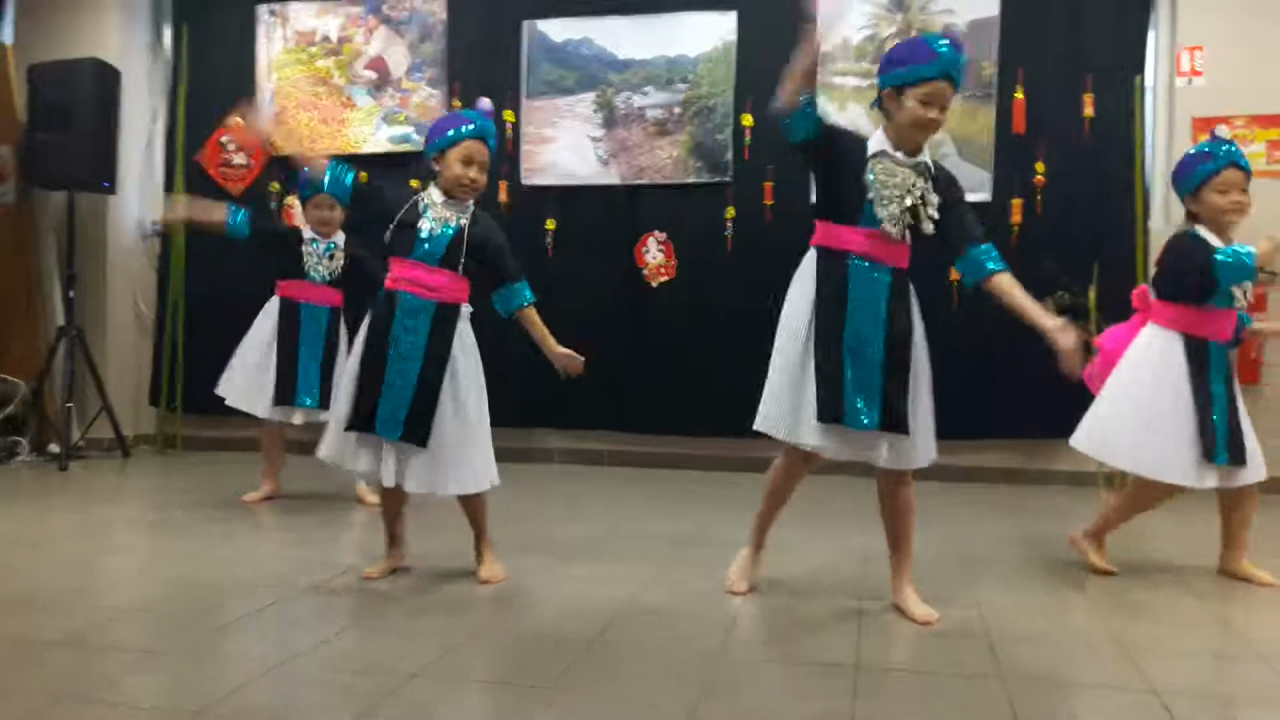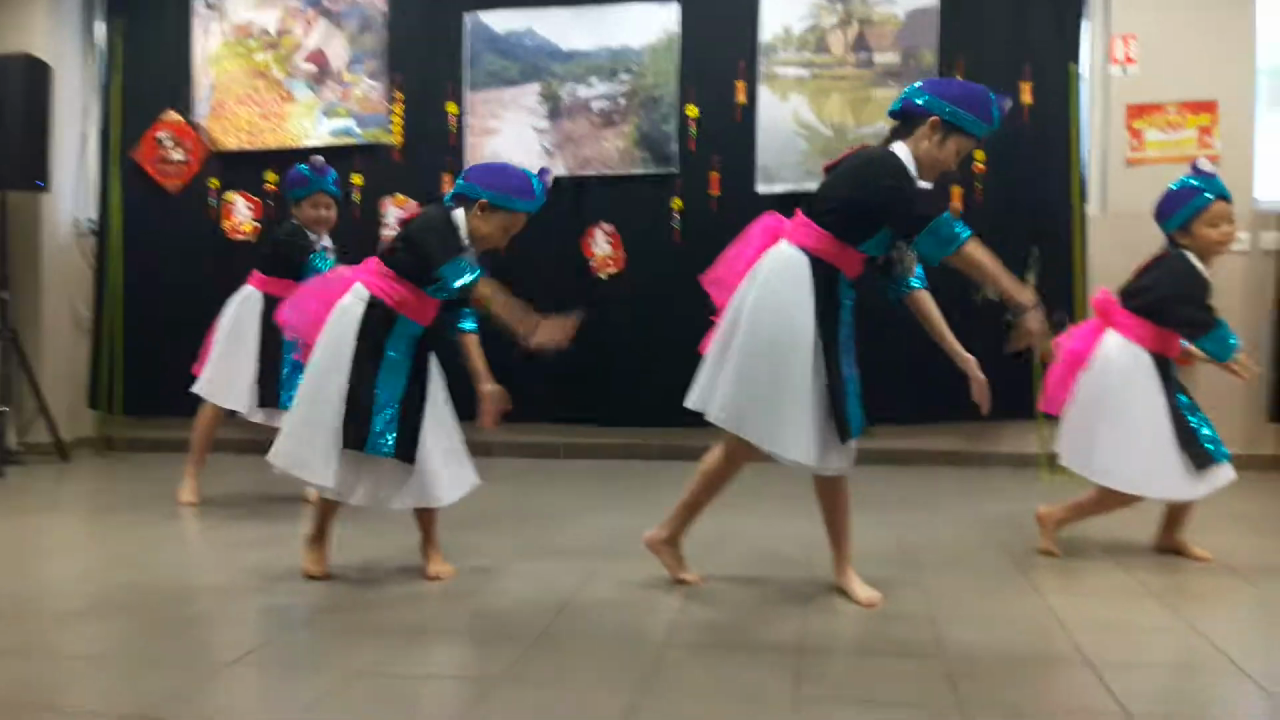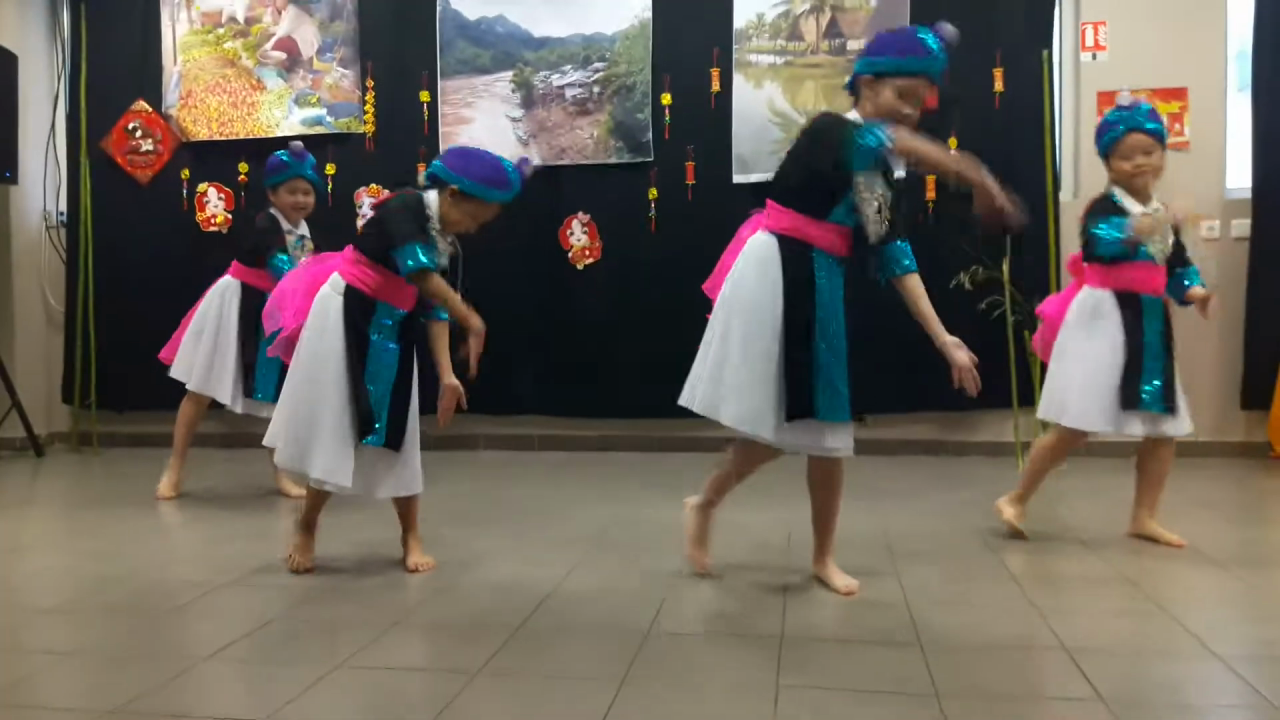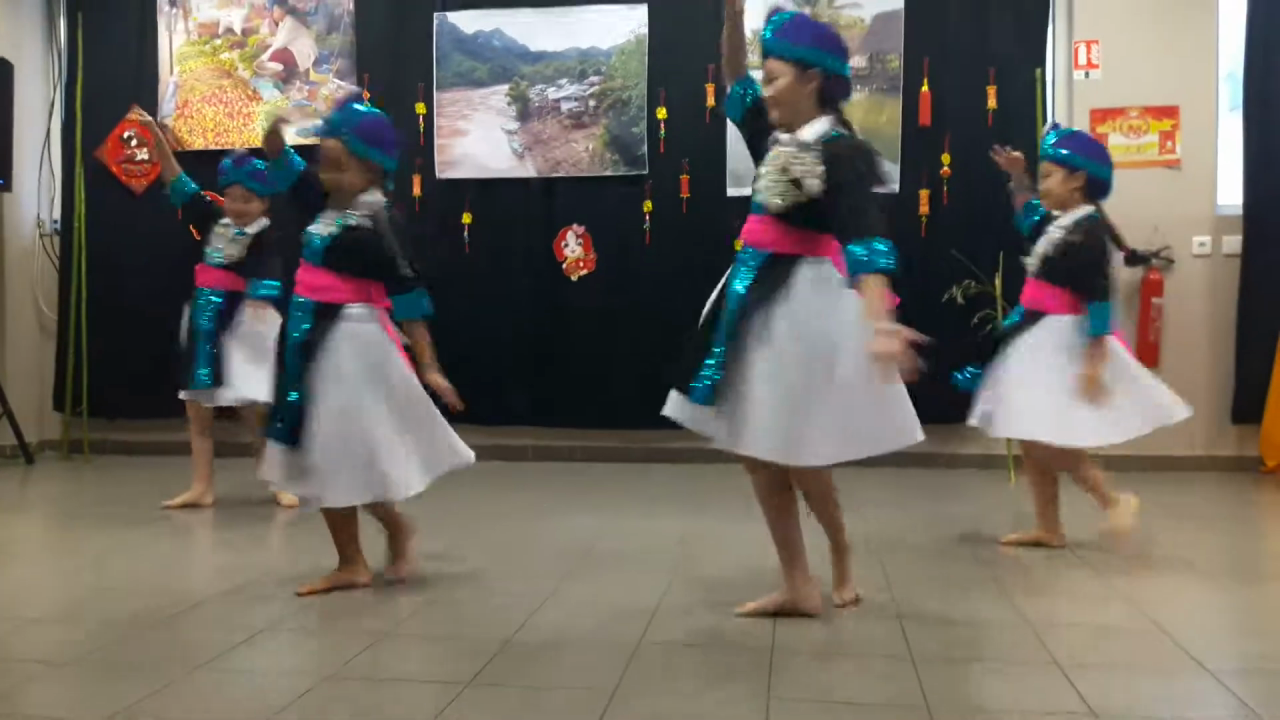
dt=0.4s
person 1, frame 1
left shoulder: (940, 182)
right shoulder: (844, 152)
left elbow: (978, 259)
right elbow: (791, 112)
left wrist: (1044, 319)
right wrist: (812, 39)
left hip: (891, 307)
right hip: (830, 298)
left knee: (894, 450)
right knee: (803, 440)
left ankle: (903, 585)
right ankle: (754, 544)
person 1, frame 2
left shoulder: (890, 179)
right shoulder: (882, 173)
left elbow: (905, 276)
right elbow: (953, 246)
right wrist: (1026, 302)
left hip: (819, 301)
right hip: (792, 294)
left knee: (828, 437)
right knee: (753, 433)
left ankle: (844, 568)
right ankle: (668, 533)
person 1, frame 3
left shoulder: (881, 172)
right shoulder: (825, 136)
left elbow: (896, 258)
right elbow: (879, 143)
left wrist: (941, 336)
right wrist: (973, 173)
left hip: (825, 290)
right hip: (777, 278)
left knee: (827, 427)
right knee: (768, 426)
left ankle: (824, 557)
right ankle: (704, 505)
person 1, frame 4
left shoulder: (848, 151)
right shoulder: (776, 139)
left elbow: (866, 243)
right elbow: (738, 78)
left wrist: (881, 323)
left hip: (802, 297)
right hip: (756, 290)
left knee: (790, 451)
right knee: (755, 447)
left ankle: (841, 566)
right ankle: (798, 585)
person 2, frame 1
left shoulder: (485, 228)
right shoulder: (406, 208)
left elbow: (512, 292)
left wrist: (552, 348)
left hip: (445, 334)
right hip: (392, 326)
left knee: (453, 442)
right knee: (389, 438)
left ankle: (484, 547)
right ankle: (395, 545)
person 2, frame 2
left shoulder: (469, 253)
right shoulder: (435, 226)
left elbow: (463, 316)
right elbow: (471, 286)
left wrist: (483, 380)
right wrist: (528, 326)
left hip: (409, 343)
right hip: (365, 328)
left knee: (420, 447)
right knee: (347, 436)
left ankle: (431, 545)
right ankle: (318, 539)
person 2, frame 3
left shoulder: (448, 246)
right shoulder: (407, 207)
left elbow: (435, 309)
right elbow: (424, 275)
left wrist: (446, 373)
right wrist: (472, 322)
left hip: (393, 331)
right hip: (345, 315)
left knee: (393, 433)
right knee: (332, 424)
left ankle: (411, 536)
right ankle: (306, 527)
person 2, frame 4
left shoulder: (375, 225)
right shoulder: (331, 204)
left elbow: (408, 296)
right elbow: (292, 161)
left wrist: (432, 370)
right wrist: (276, 132)
left hip: (350, 336)
right hip: (311, 332)
left knee: (350, 449)
right knee: (317, 451)
left ankle: (397, 530)
right ankle: (351, 563)
person 3, frame 1
left shoulder: (1222, 247)
right shoulder: (1188, 246)
right elbow: (1227, 270)
left hip: (1206, 365)
right hip: (1168, 362)
left knee: (1242, 468)
right knee: (1164, 473)
left ankle: (1234, 558)
right ankle: (1093, 534)
person 3, frame 2
left shoulder: (1180, 270)
right shoulder: (1182, 274)
right elbow: (1205, 331)
left wrist: (1199, 355)
right wrist: (1236, 360)
left hip: (1145, 368)
right hip: (1128, 370)
left knee: (1198, 460)
right knee: (1138, 479)
left ankle: (1171, 533)
right ankle: (1056, 515)
person 3, frame 3
left shoulder: (1161, 213)
right shoulder: (1106, 206)
left elbow: (1177, 268)
right elbow: (1106, 241)
left wrist: (1196, 293)
right wrist: (1165, 221)
left hip: (1147, 324)
right hip: (1101, 321)
left knee: (1164, 427)
right knee: (1076, 426)
left ankle: (1144, 518)
right ankle: (1018, 497)
person 3, frame 4
left shoulder: (1085, 235)
right shoulder: (1057, 225)
left elbow: (1096, 301)
right elbow: (1030, 218)
left wrist: (1096, 361)
right wrist: (1018, 179)
left hip: (1067, 340)
right hip: (1041, 337)
left knee: (1044, 436)
right knee: (1032, 437)
left ankle: (1114, 499)
right ankle: (1047, 524)
person 4, frame 1
left shoulder: (353, 254)
right shoulder: (287, 239)
left elbow: (375, 290)
right elbow: (244, 222)
right wrist: (194, 210)
left hip: (328, 330)
right hip: (285, 326)
right knee: (272, 409)
left ankle: (360, 481)
right ankle: (271, 480)
person 4, frame 2
left shoulder: (323, 245)
right shoulder: (287, 237)
right elbow: (321, 268)
right hip: (257, 317)
right knee: (219, 397)
right ankle: (191, 476)
person 4, frame 3
left shoulder: (308, 238)
right shoulder: (269, 225)
right elbow: (283, 265)
right hip: (236, 309)
left knee: (278, 395)
right knee: (202, 389)
left ankle: (282, 474)
right ankle: (173, 470)
person 4, frame 4
left shoulder: (267, 238)
right shoulder: (213, 224)
left elbow: (265, 283)
right elbow: (180, 187)
left wrist: (260, 326)
right wrist: (160, 146)
left hip: (241, 319)
right hip: (207, 316)
left knee: (253, 406)
right knee: (198, 405)
right ankle: (201, 487)
